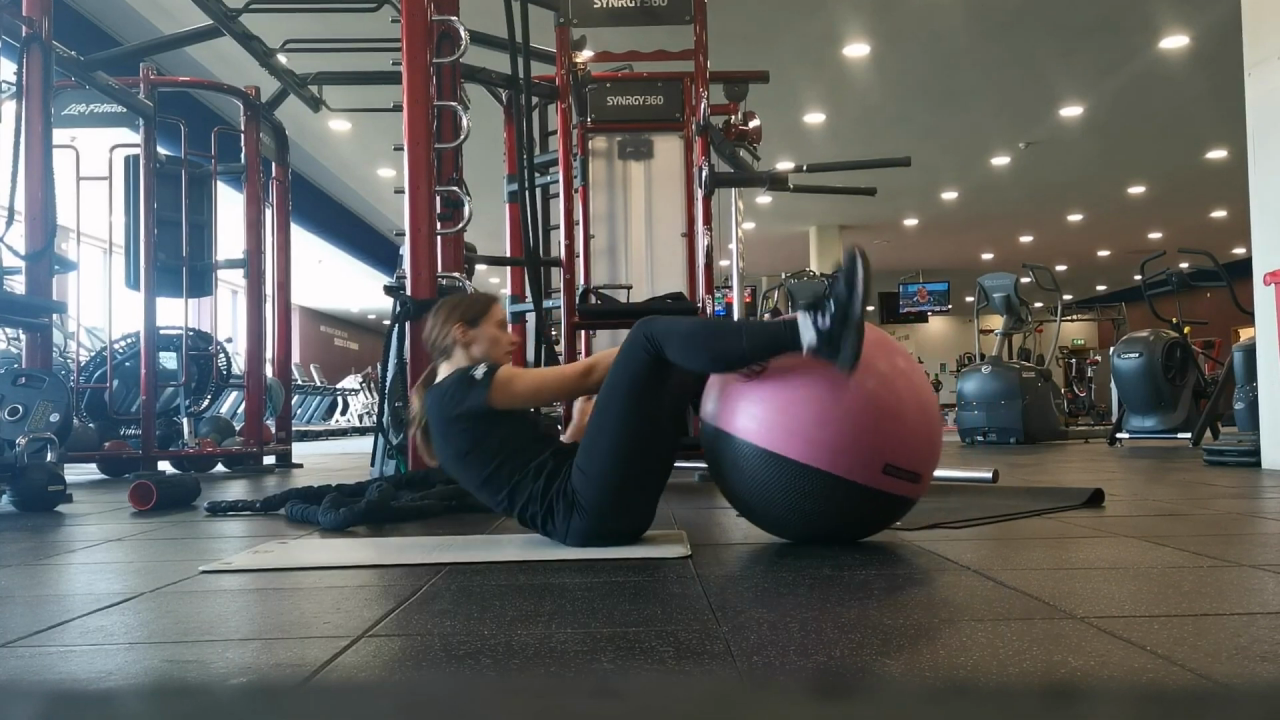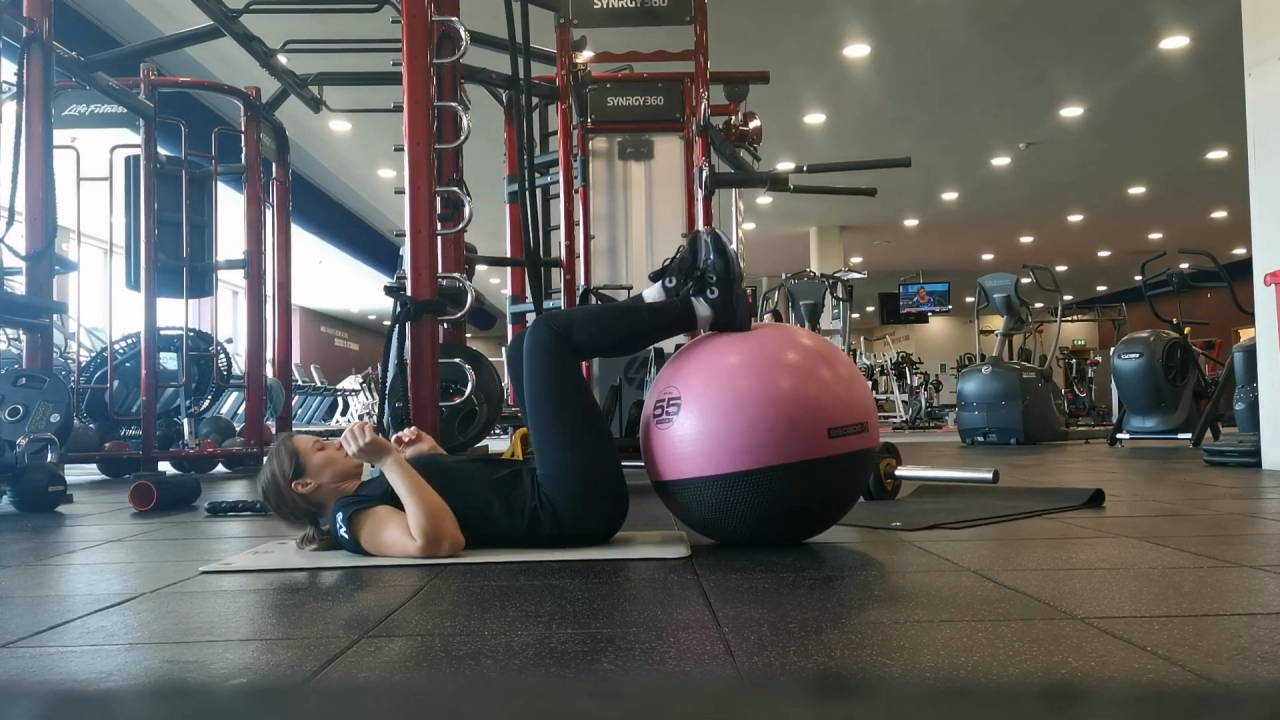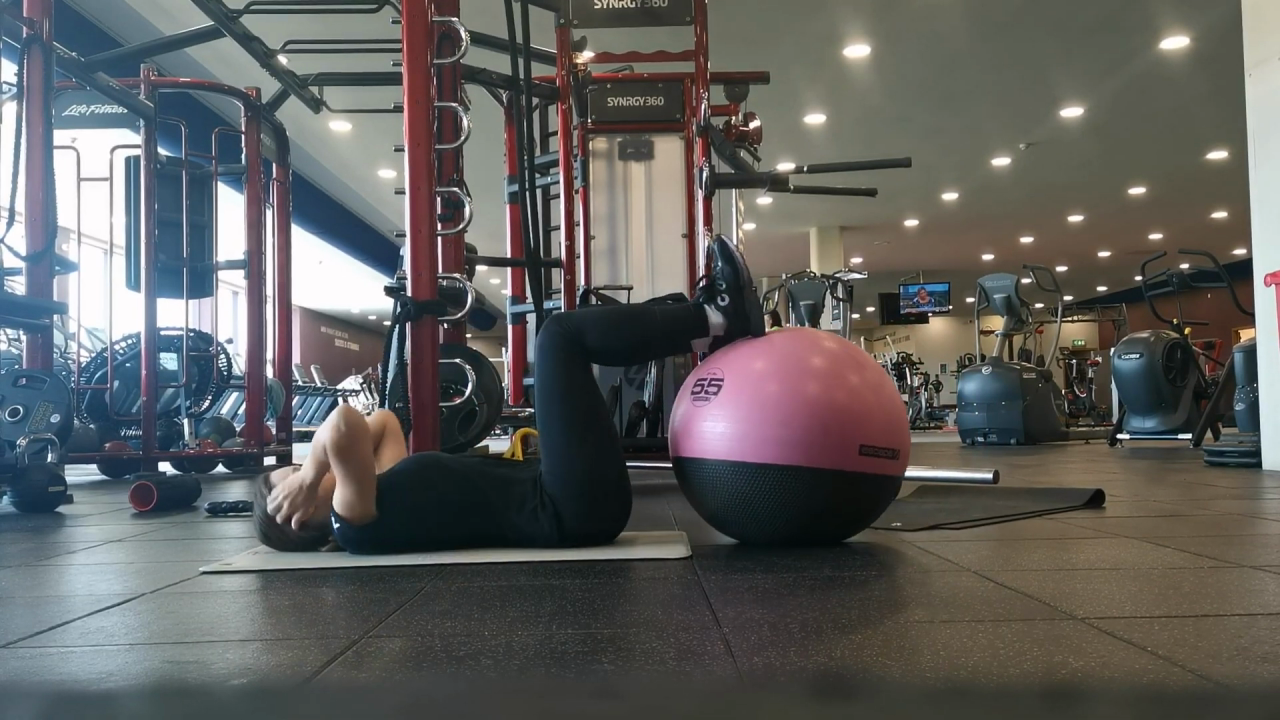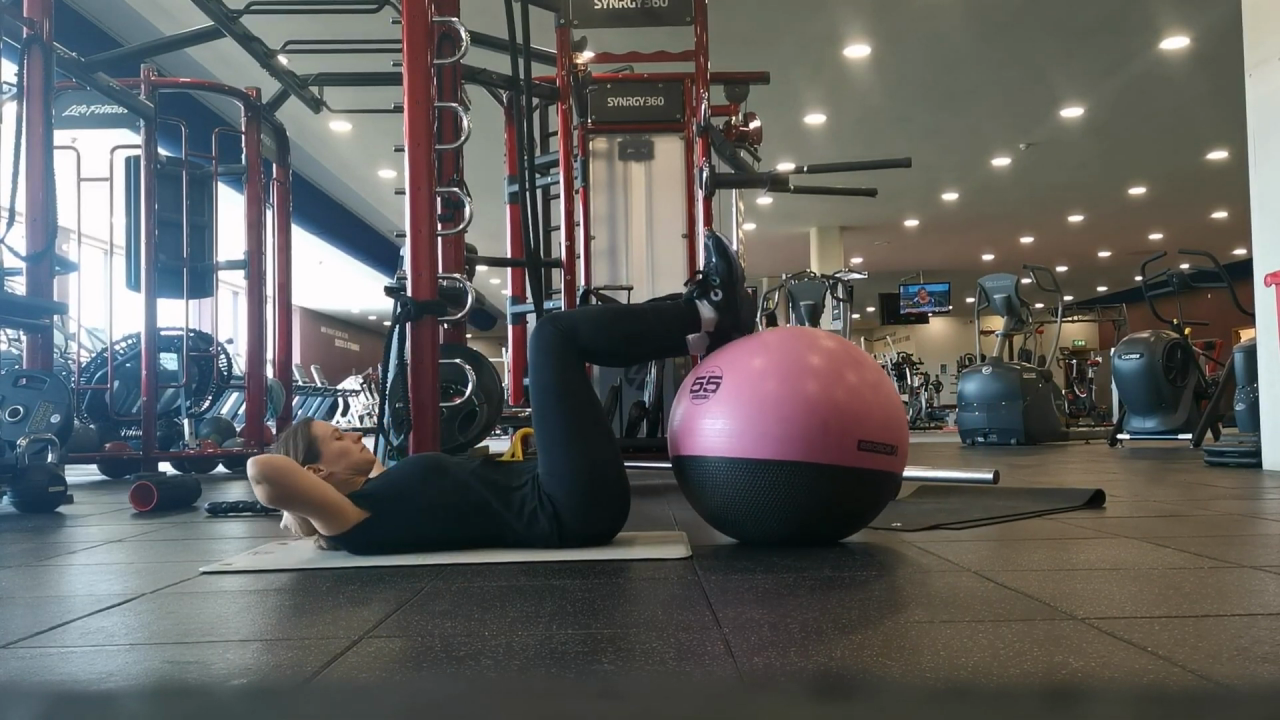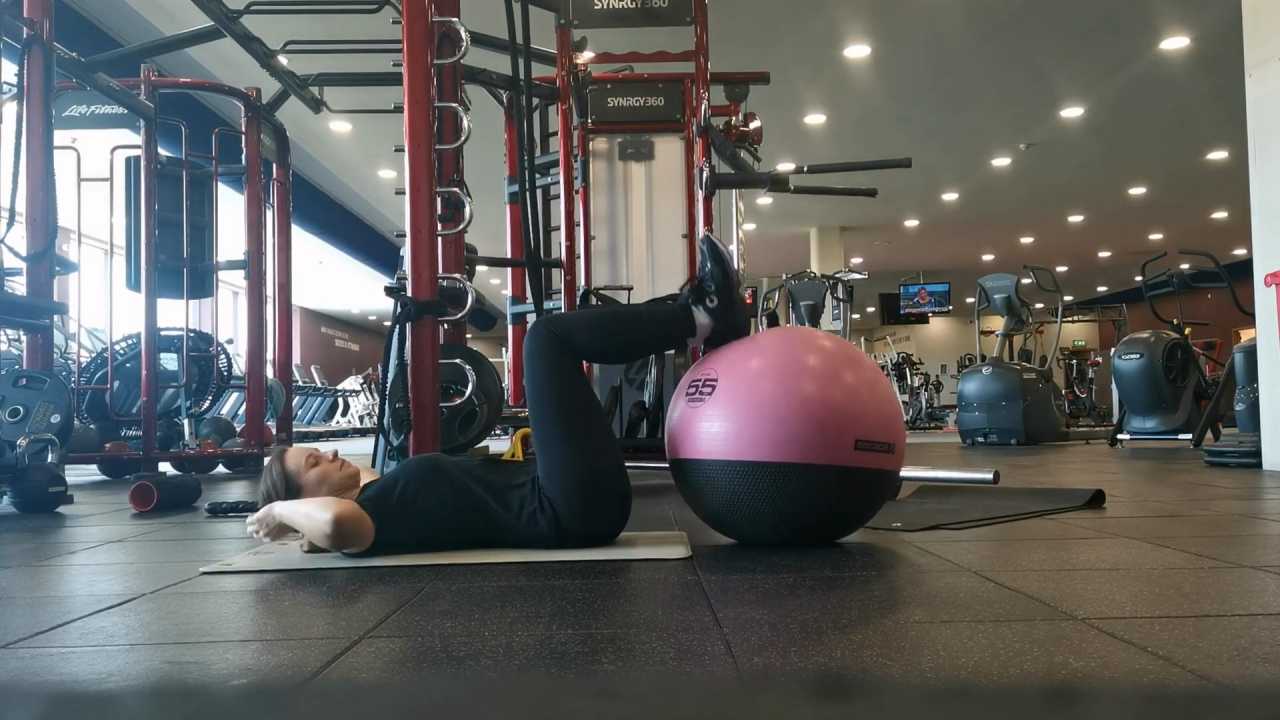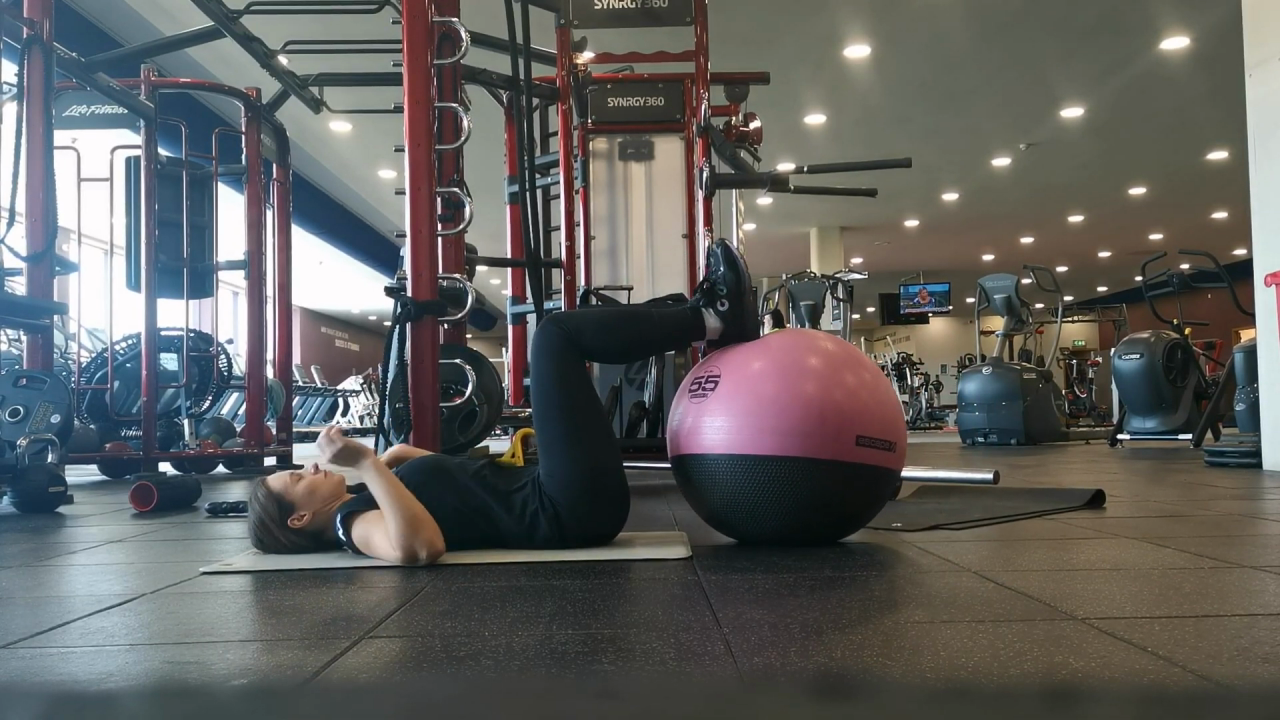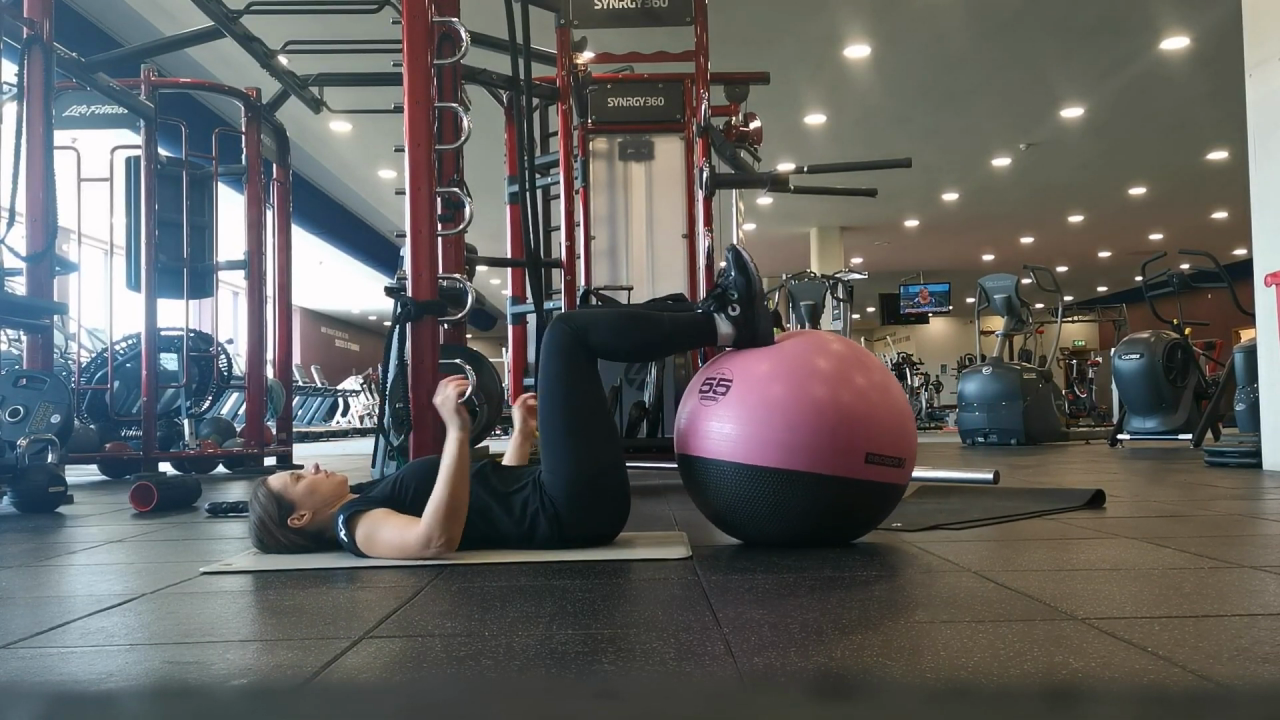
dt=0.7s
person 1, frame 1
left shoulder: (453, 399)
right shoulder: (467, 383)
right elbow: (582, 376)
left wrist: (580, 419)
right wrist: (666, 337)
left hip: (582, 513)
right hip: (594, 513)
left knee: (685, 366)
right knee: (654, 336)
right ankle: (813, 332)
person 1, frame 2
left shoulder: (372, 496)
right shoulder: (355, 520)
right elbow: (440, 543)
left wrist: (430, 452)
right wrist: (386, 462)
left hip: (557, 498)
right hip: (576, 508)
left knee: (528, 348)
right knee: (547, 333)
left ankle: (664, 294)
right ankle: (705, 309)
person 1, frame 3
left shoulder: (379, 501)
right shoulder: (356, 520)
left elbow: (383, 421)
right elbow: (344, 419)
right wrist: (309, 472)
left hip: (566, 504)
right hip: (574, 511)
left knee: (567, 339)
right knee: (561, 333)
left ankle: (705, 330)
right ankle: (715, 318)
person 1, frame 4
left shoulder: (369, 496)
right shoulder: (351, 523)
left elbow: (367, 466)
right elbow: (262, 469)
right wrist: (299, 513)
left hip: (567, 506)
right hip: (574, 513)
left knee: (562, 339)
right knee: (553, 333)
left ankle: (700, 334)
right ankle: (706, 313)
person 1, frame 5
left shoulder: (369, 500)
right shoulder: (358, 525)
left elbow: (361, 477)
right elbow: (337, 517)
right wrist: (280, 510)
left hip: (570, 505)
right hip: (574, 512)
left knee: (557, 340)
right knee: (548, 335)
left ankle: (696, 325)
right ankle: (700, 320)
person 1, frame 6
left shoulder: (367, 503)
right shoulder: (354, 519)
right elbow: (420, 549)
left wrist: (384, 460)
right wrist: (365, 465)
left hip: (563, 504)
right hip: (573, 511)
left knee: (563, 339)
right knee: (556, 333)
left ankle: (702, 317)
right ankle: (713, 322)
person 1, frame 7
left shoulder: (372, 503)
right shoulder: (358, 525)
right elbow: (439, 538)
left wrist: (522, 429)
right wrist: (456, 431)
left hip: (562, 503)
right hip: (571, 511)
left knee: (574, 337)
right knee: (567, 332)
left ankle: (711, 320)
right ankle: (727, 327)
